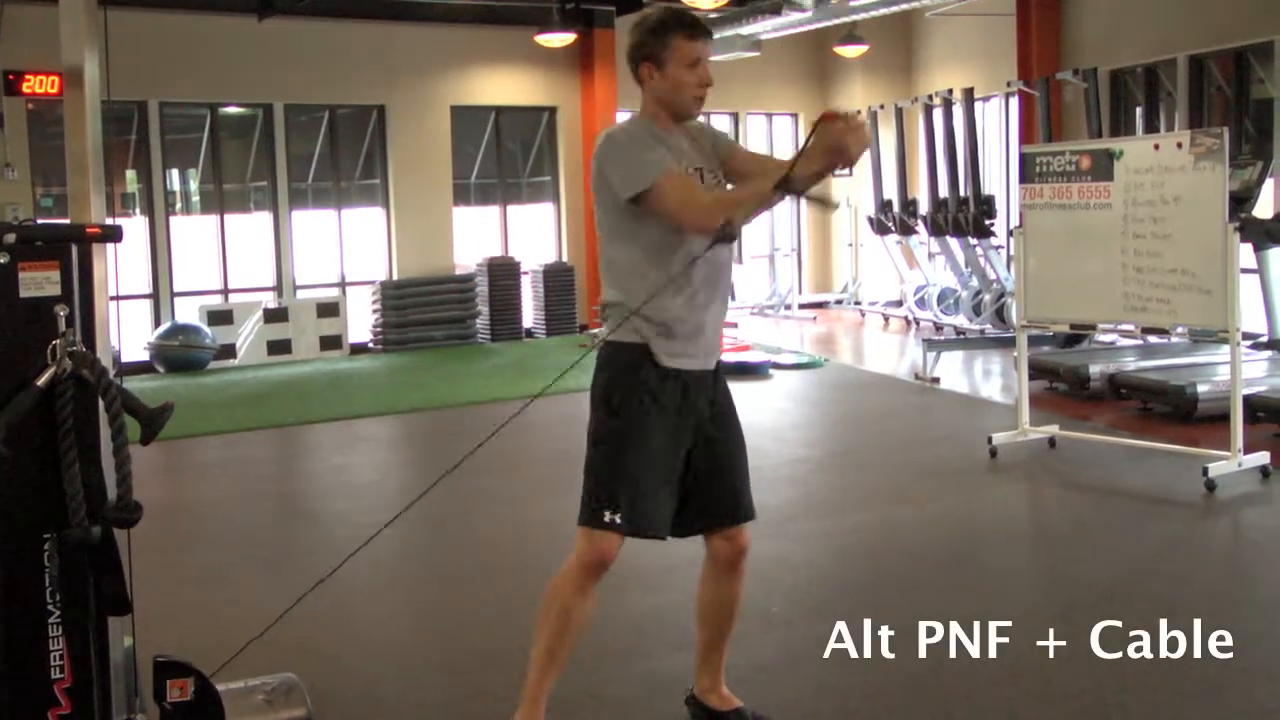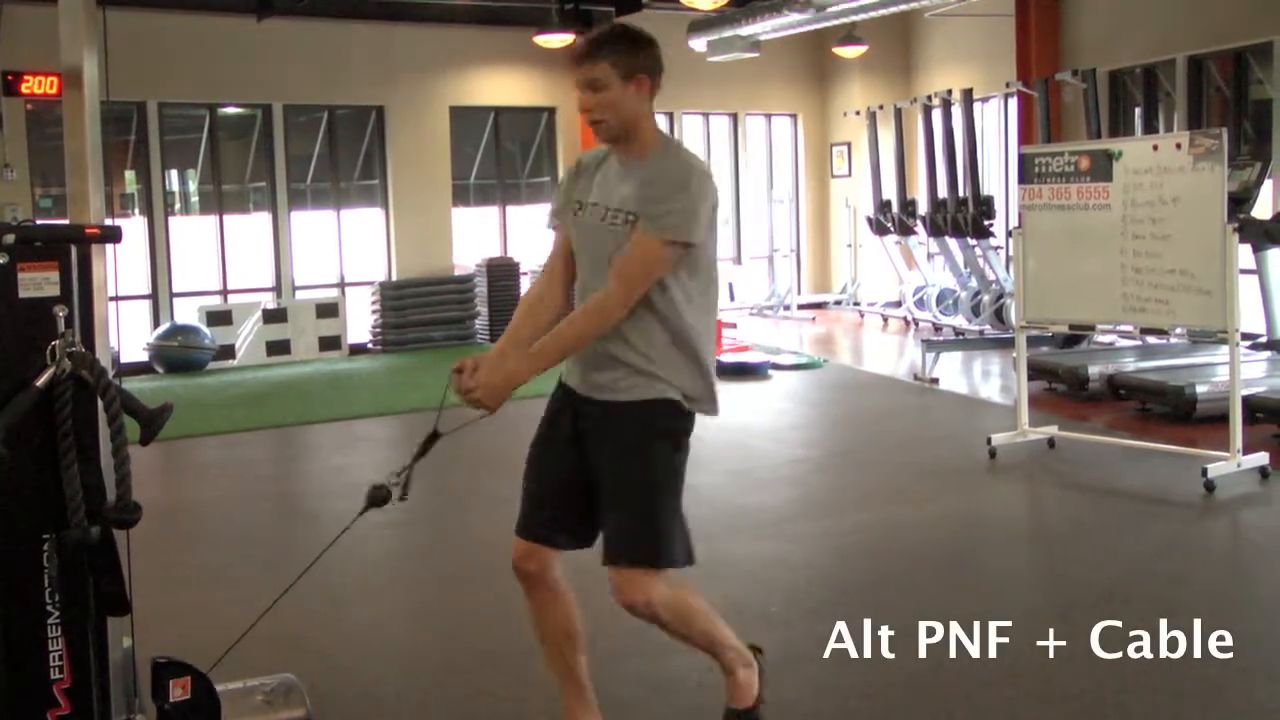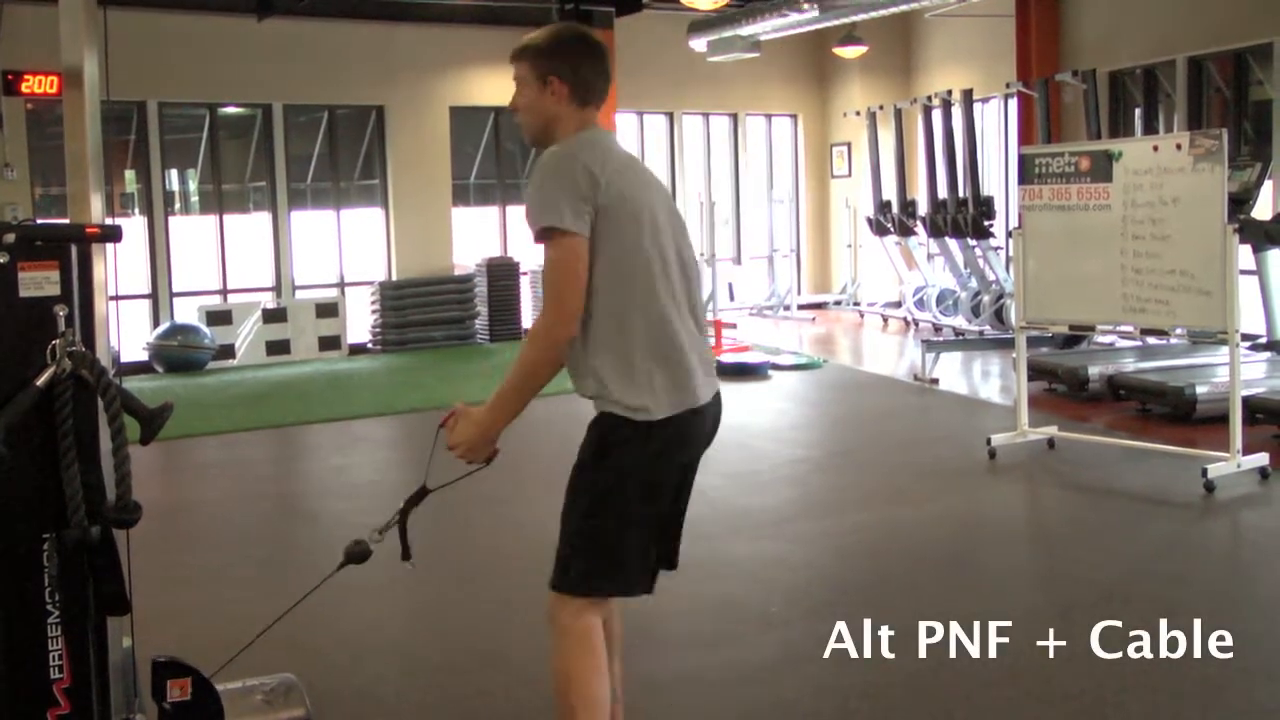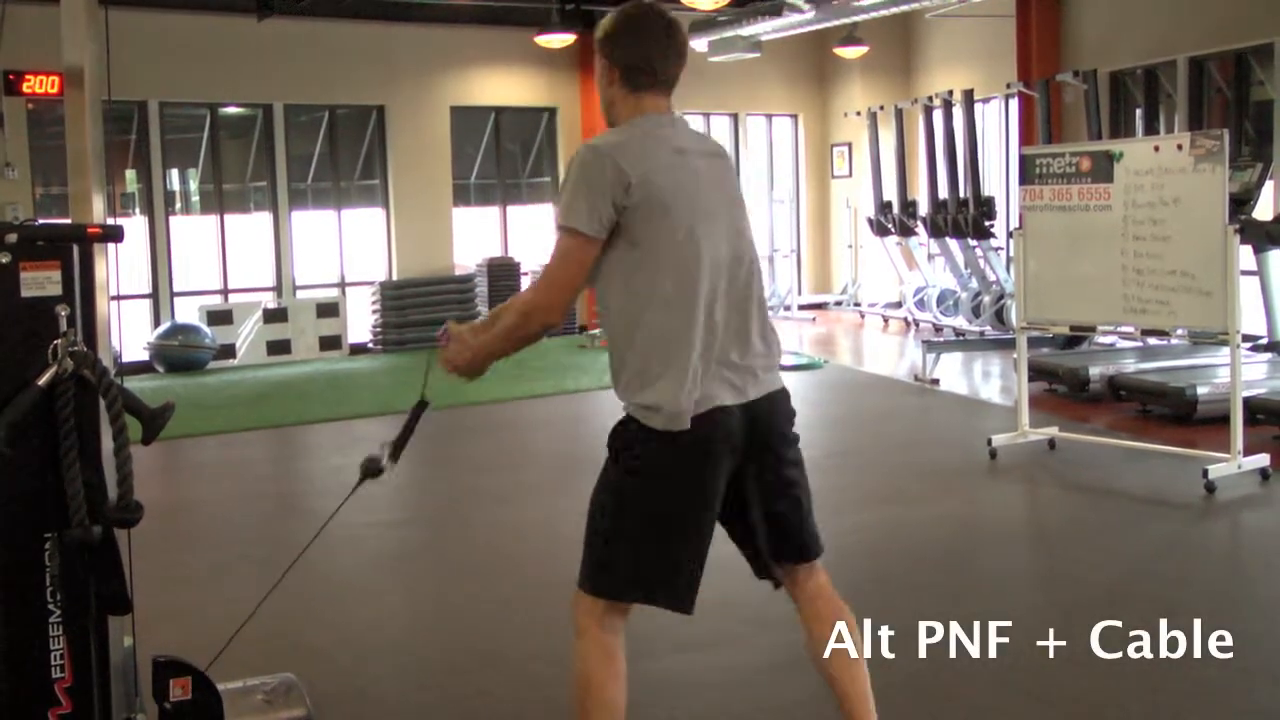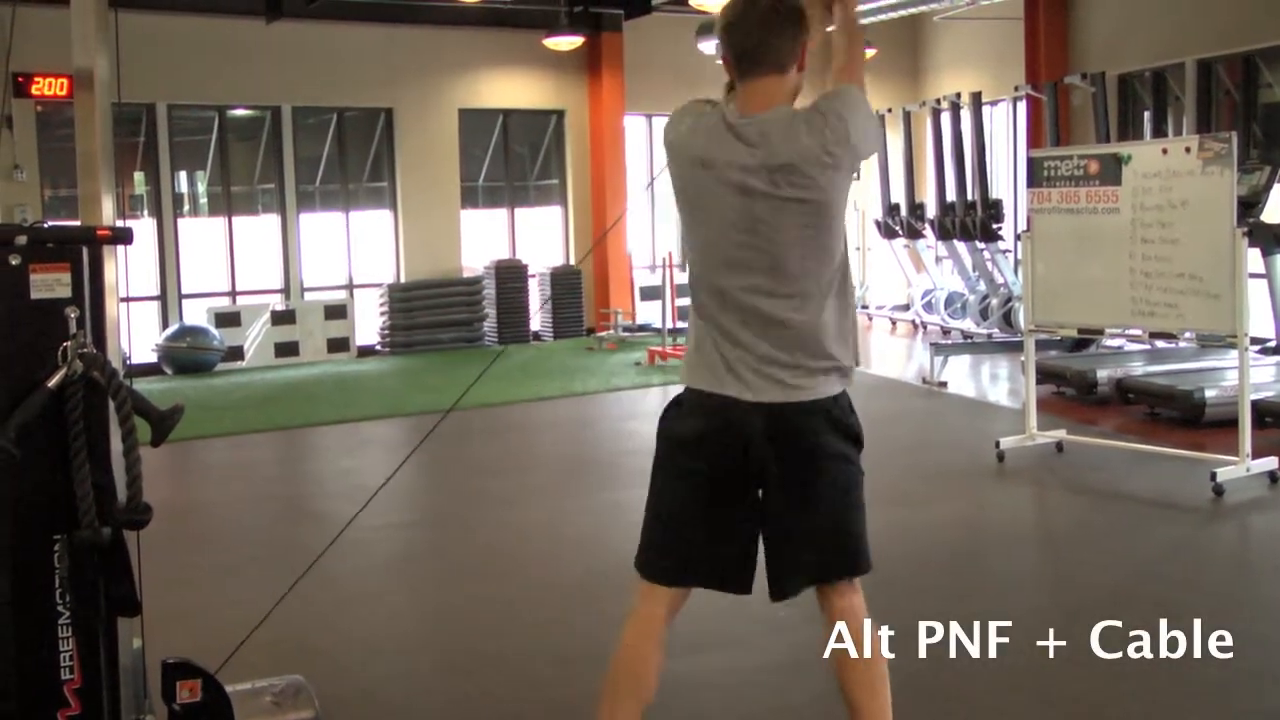
dt=0.4s
person 1, frame 1
left shoulder: (702, 139)
right shoulder: (623, 145)
left elbow: (769, 178)
right elbow: (705, 215)
left wrist: (822, 152)
right wrist: (810, 168)
left hip: (703, 370)
right hip: (641, 368)
left knee: (730, 541)
right knee: (597, 549)
person 1, frame 2
left shoulder: (682, 176)
right shoulder: (581, 176)
left elbow: (616, 300)
right elbow: (552, 285)
left wrist: (516, 373)
right wrist: (495, 359)
left hip: (653, 403)
right hip: (581, 394)
left knee: (639, 585)
right knee: (534, 560)
left ankle: (737, 661)
person 1, frame 3
left shoulder: (565, 166)
right shoulder: (618, 166)
left elbow: (560, 319)
left wrist: (491, 420)
right wrist: (498, 410)
left hip: (648, 412)
right hip: (687, 402)
left knee: (574, 605)
right knee: (594, 584)
person 1, frame 4
left shoulder: (606, 157)
right shoulder: (711, 152)
left elbow: (554, 301)
left wrist: (477, 347)
right wrist: (501, 325)
left hip: (676, 417)
right hip: (760, 402)
left knee: (599, 614)
right knee: (805, 577)
person 1, frame 5
left shoulder: (689, 134)
right shoulder: (826, 134)
right elbow: (847, 67)
left hip: (713, 406)
right hip: (813, 408)
left knee: (656, 598)
right knee: (844, 598)
